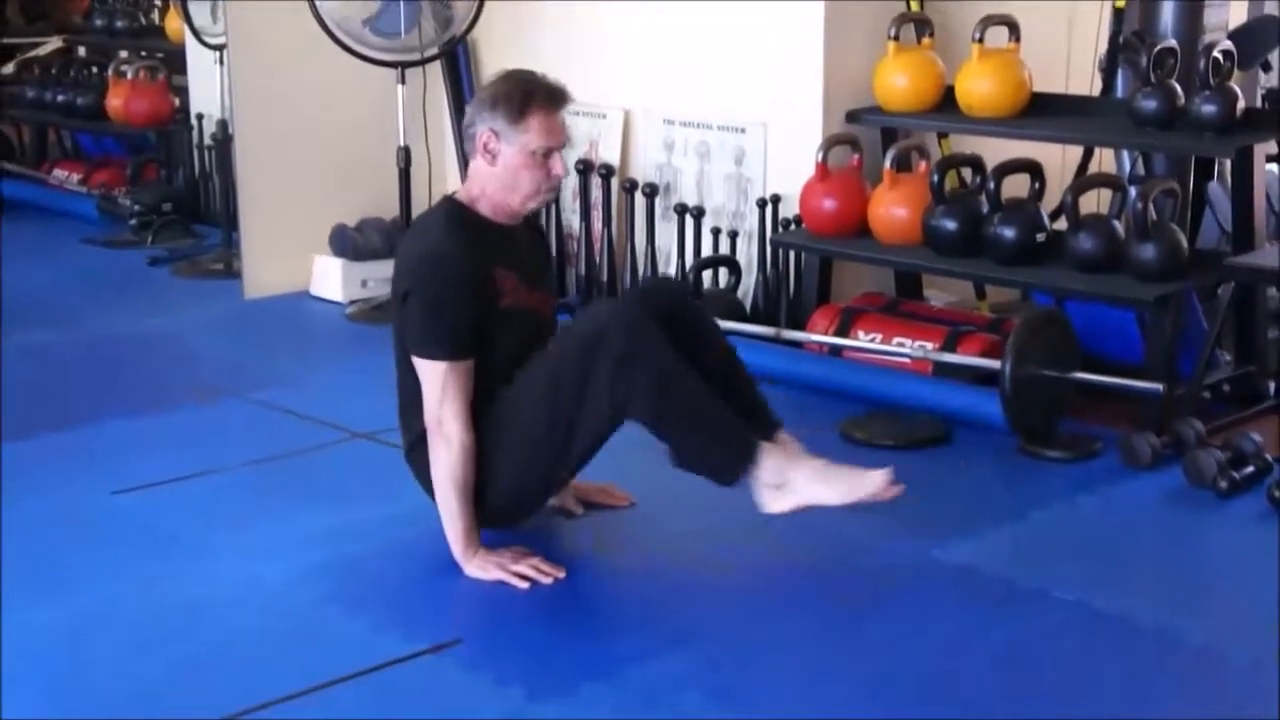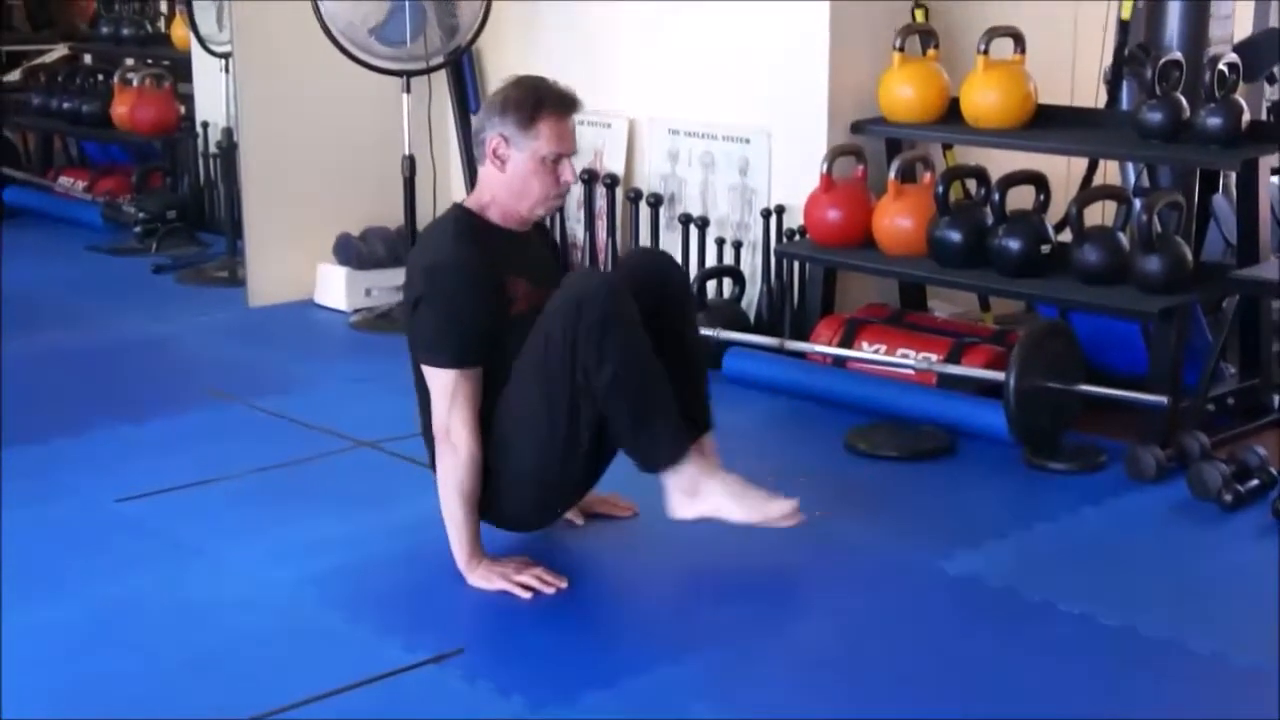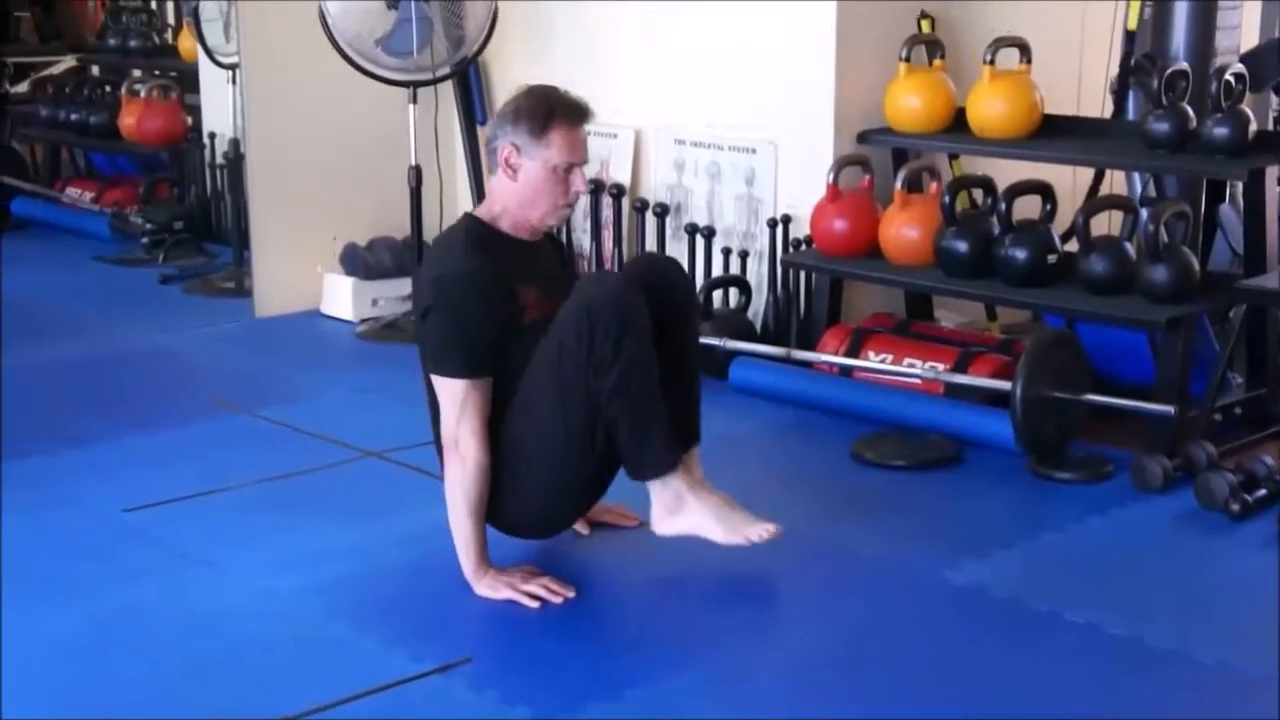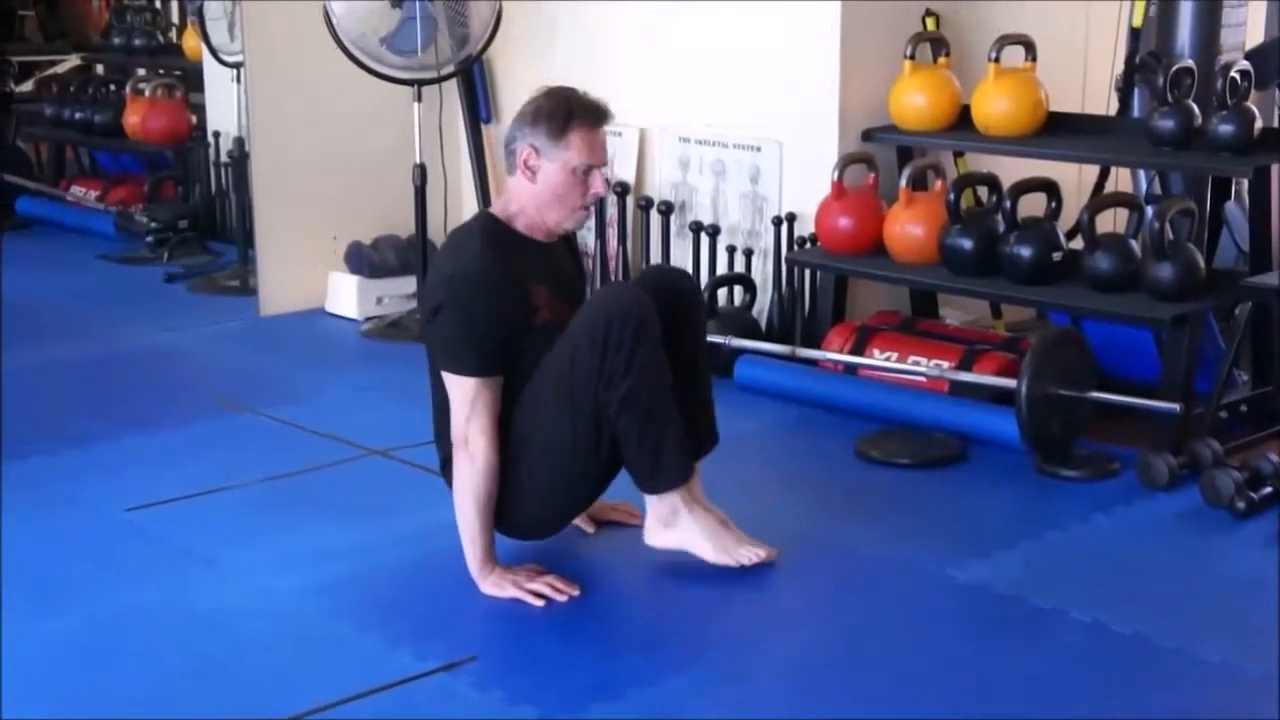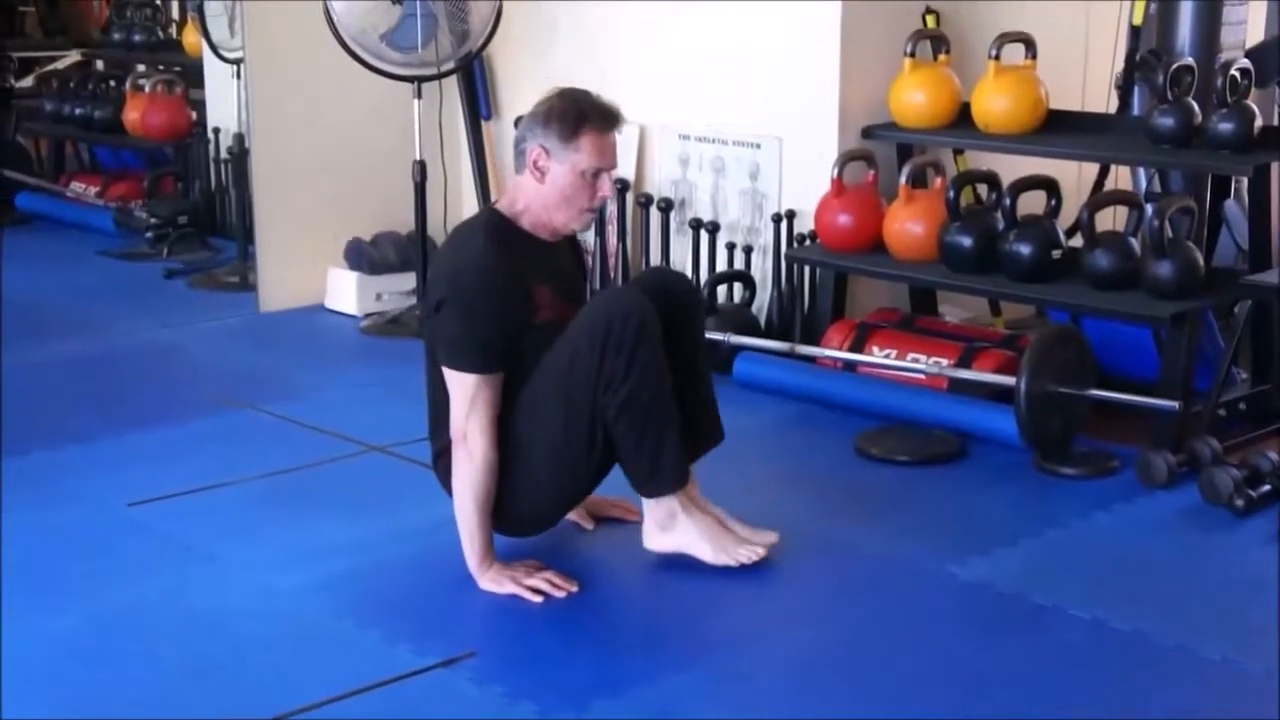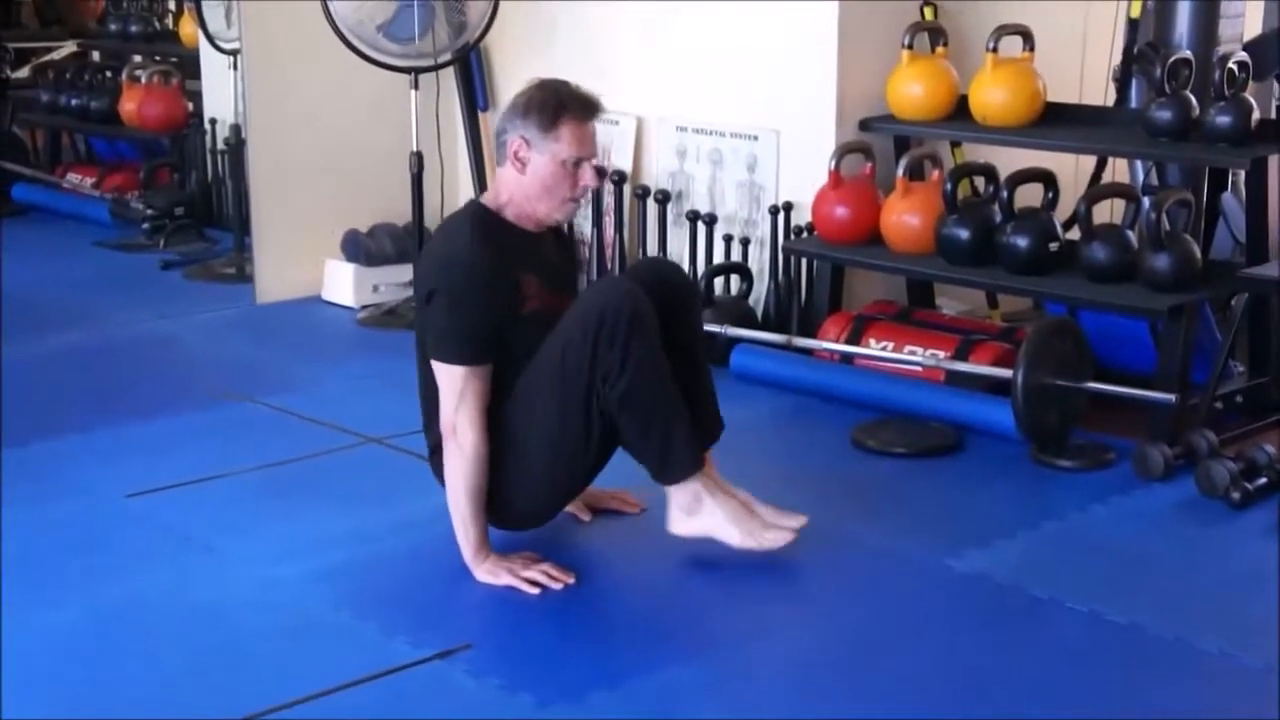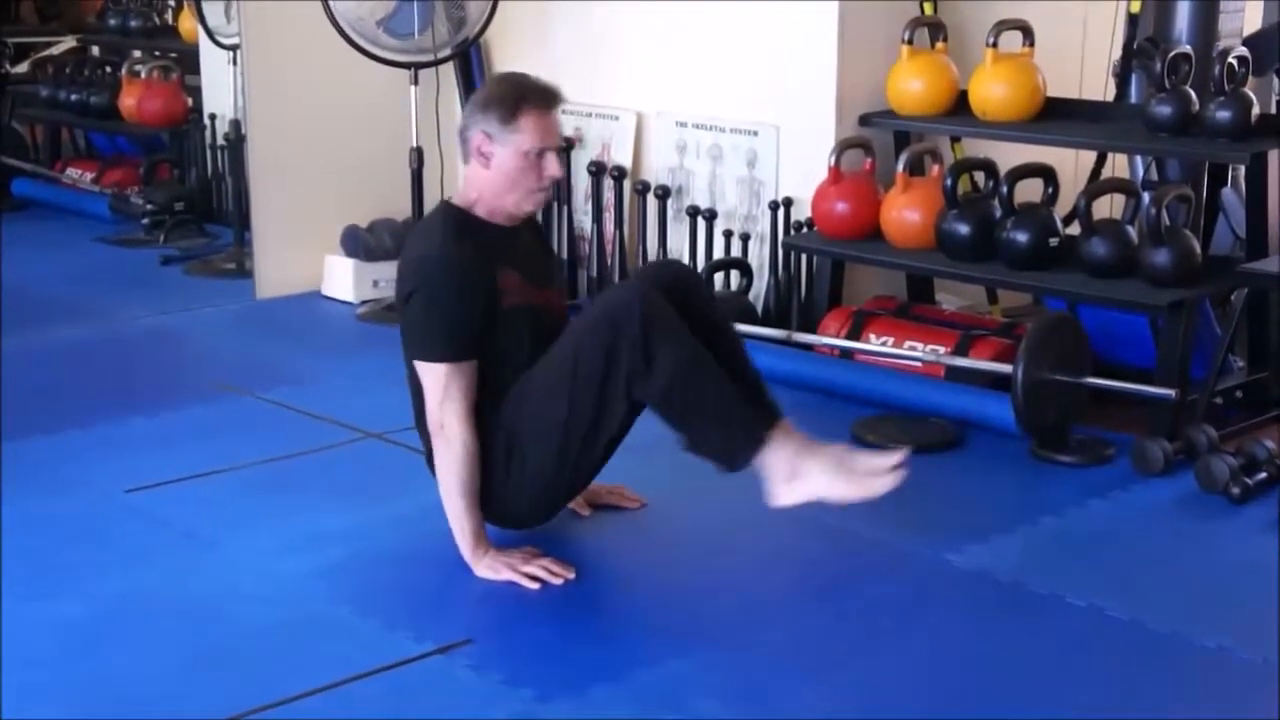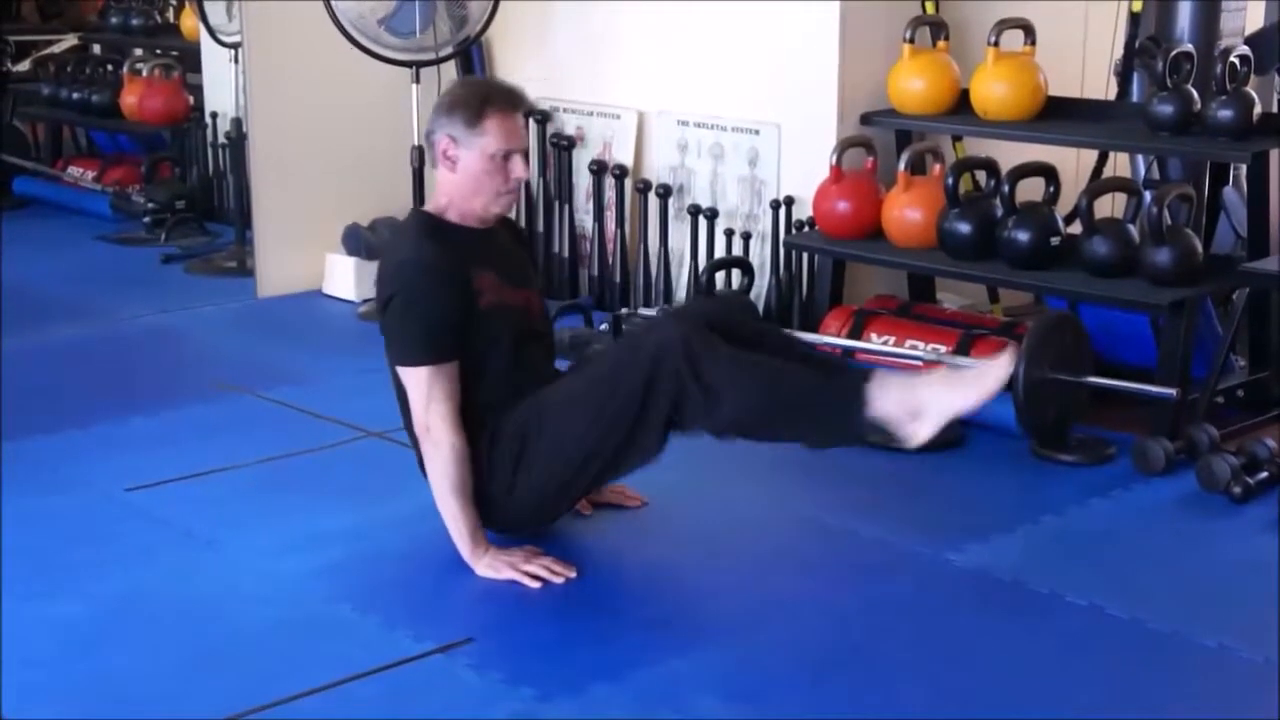
dt=0.2s
person 1, frame 1
left shoulder: (523, 231)
right shoulder: (442, 255)
right elbow: (445, 416)
left wrist: (556, 472)
right wrist: (469, 551)
left hip: (520, 444)
right hip: (482, 469)
left knee: (664, 303)
right knee: (617, 330)
left ankle: (774, 453)
right ankle: (769, 471)
person 1, frame 2
left shoulder: (533, 237)
right shoulder: (452, 263)
right elbow: (454, 424)
left wrist: (562, 486)
right wrist: (472, 560)
left hip: (544, 463)
right hip: (508, 478)
left knee: (654, 274)
right knee: (592, 297)
left ankle: (694, 465)
right ankle: (685, 479)
person 1, frame 3
left shoulder: (541, 245)
right shoulder: (462, 271)
right elbow: (461, 433)
left wrist: (574, 497)
right wrist: (478, 571)
left hip: (561, 467)
right hip: (520, 487)
left knee: (659, 278)
right knee: (605, 301)
left ankle: (678, 478)
right ankle: (670, 494)
person 1, frame 4
left shoulder: (555, 244)
right shoulder: (475, 269)
right elbow: (471, 430)
left wrist: (576, 495)
right wrist: (484, 570)
left hip: (557, 465)
right hip: (519, 486)
left knee: (670, 290)
right knee: (621, 313)
left ankle: (678, 497)
right ankle: (669, 509)
person 1, frame 5
left shoulder: (557, 243)
right shoulder: (479, 265)
right elbow: (470, 428)
left wrist: (571, 488)
right wrist: (483, 565)
left hip: (545, 460)
right hip: (509, 482)
left knee: (667, 293)
right knee: (621, 317)
left ankle: (676, 497)
right ankle: (668, 514)
person 1, frame 6
left shoulder: (547, 236)
right shoulder: (467, 258)
right elbow: (460, 420)
left wrist: (570, 479)
right wrist: (480, 557)
left hip: (542, 451)
right hip: (505, 477)
left knee: (662, 282)
right knee: (615, 307)
left ankle: (696, 483)
right ankle: (689, 496)
person 1, frame 7
left shoulder: (521, 232)
right shoulder: (443, 258)
right elbow: (446, 419)
left wrist: (569, 472)
right wrist: (478, 553)
left hip: (539, 448)
right hip: (506, 475)
left knee: (671, 284)
right knee: (632, 310)
left ankle: (777, 450)
right ankle: (779, 462)
person 1, frame 8
left shoulder: (500, 234)
right shoulder: (421, 264)
right elbow: (434, 422)
left wrist: (572, 470)
right wrist: (478, 551)
left hip: (540, 440)
right hip: (505, 475)
left knee: (714, 322)
right knee: (674, 353)
left ankle: (897, 398)
right ankle: (887, 404)
